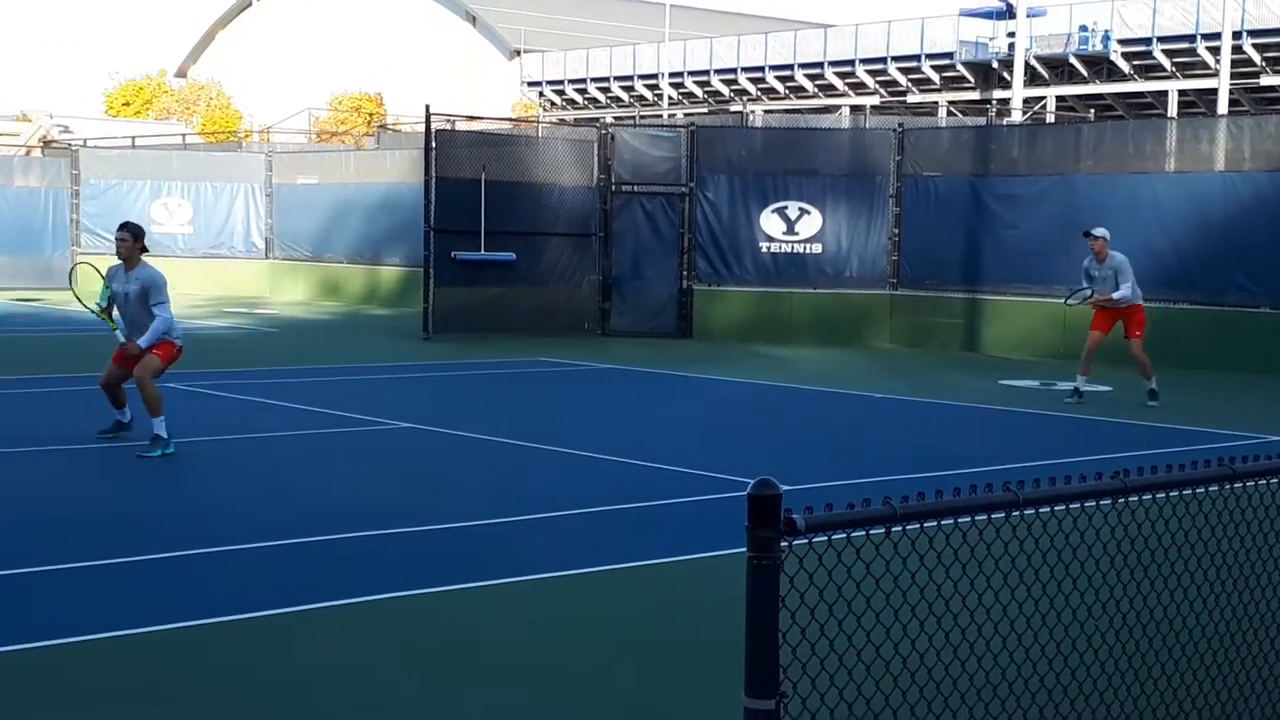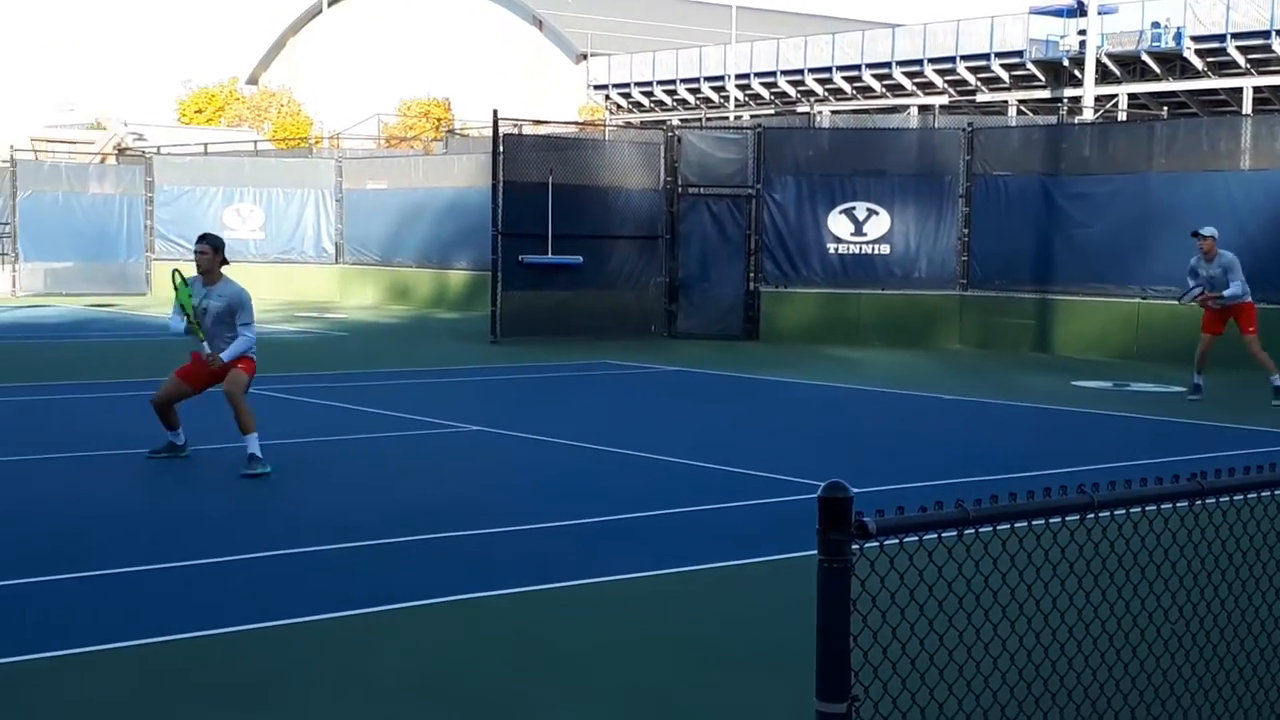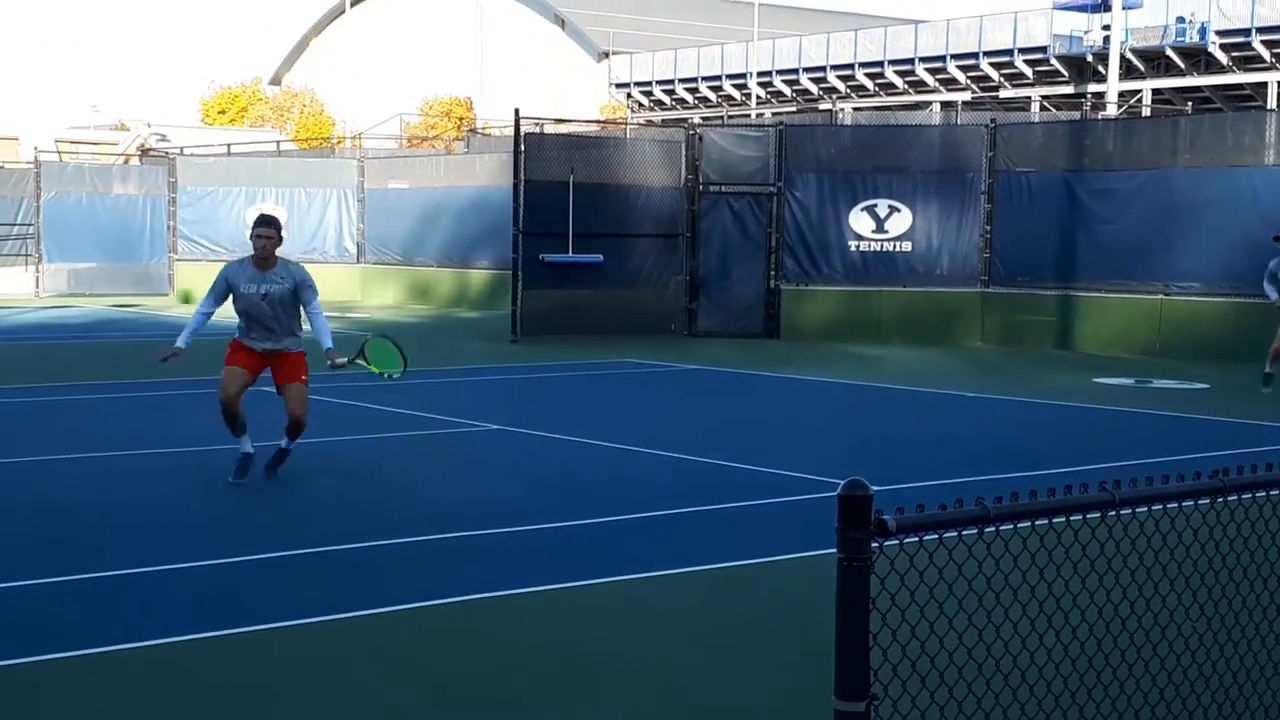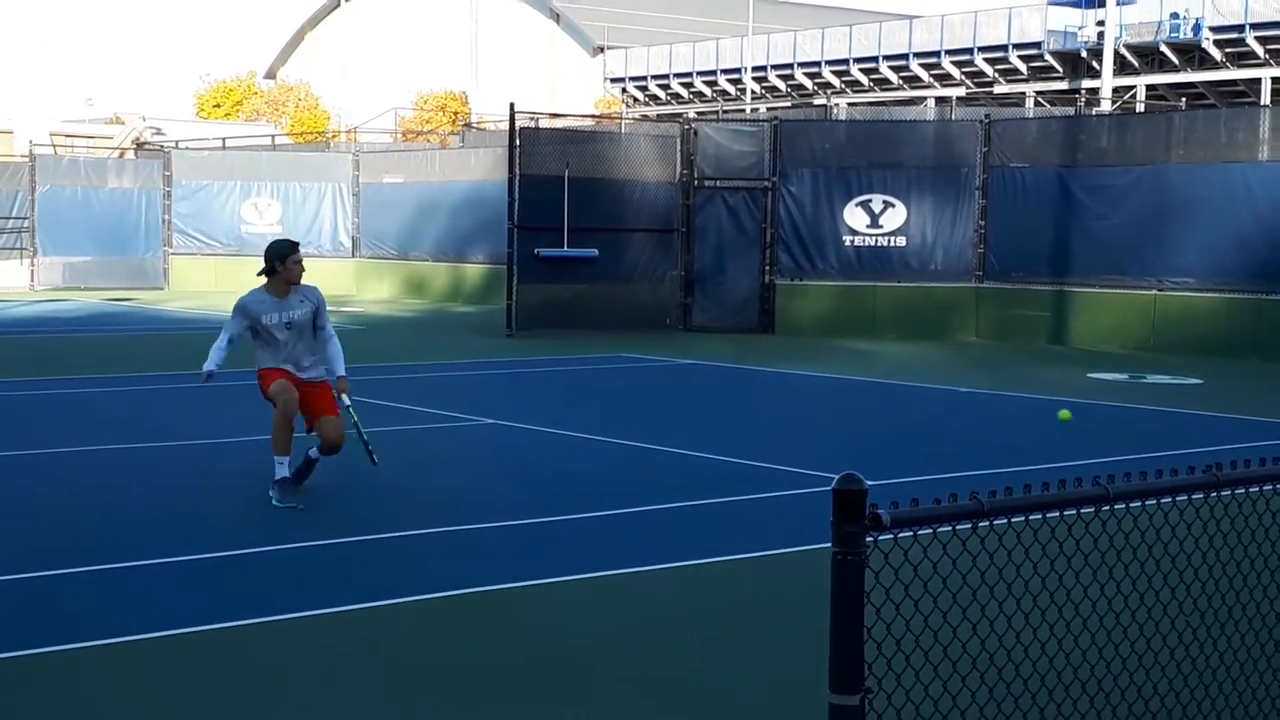
dt=0.3s
person 1, frame 1
left shoulder: (152, 277)
right shoulder: (112, 273)
left elbow: (164, 319)
right elbow: (111, 306)
left wrist: (141, 345)
right wrist: (106, 313)
left hip: (164, 342)
right hip: (136, 341)
left knee: (141, 375)
right knee: (107, 381)
left ankle: (161, 437)
right ankle: (124, 420)
person 1, frame 2
left shoulder: (237, 294)
right shoulder: (188, 286)
left elbow: (248, 337)
right elbow: (175, 322)
left wrist: (223, 358)
right wrist: (186, 327)
left hip: (239, 359)
right hip: (206, 357)
left knee: (232, 390)
right knee: (160, 400)
left ankle: (255, 457)
right ankle: (178, 443)
person 1, frame 3
left shoulder: (296, 273)
right shoulder: (232, 271)
left elbow: (315, 312)
right elbow: (206, 309)
left wrist: (328, 348)
right wrist: (181, 343)
left hip: (287, 350)
right hip: (247, 347)
left knee: (298, 416)
right knee: (226, 398)
left ankle: (284, 448)
right ankle: (245, 450)
person 1, frame 4
left shoulder: (311, 296)
right shoulder: (250, 303)
left elbow: (329, 336)
right elbow: (225, 340)
left wrist: (340, 375)
right wrist: (210, 367)
left hip: (314, 377)
right hip: (275, 374)
left knee: (334, 442)
right knee: (289, 397)
left ankle: (312, 455)
right ankle: (281, 480)
